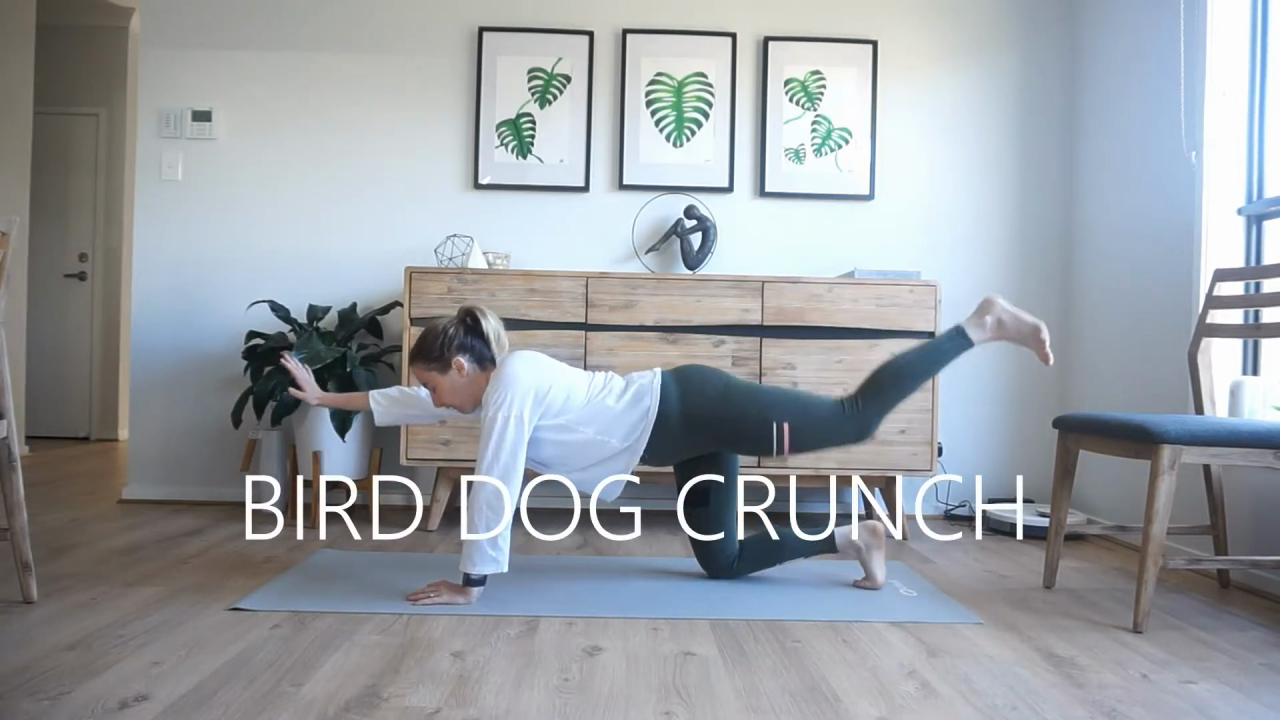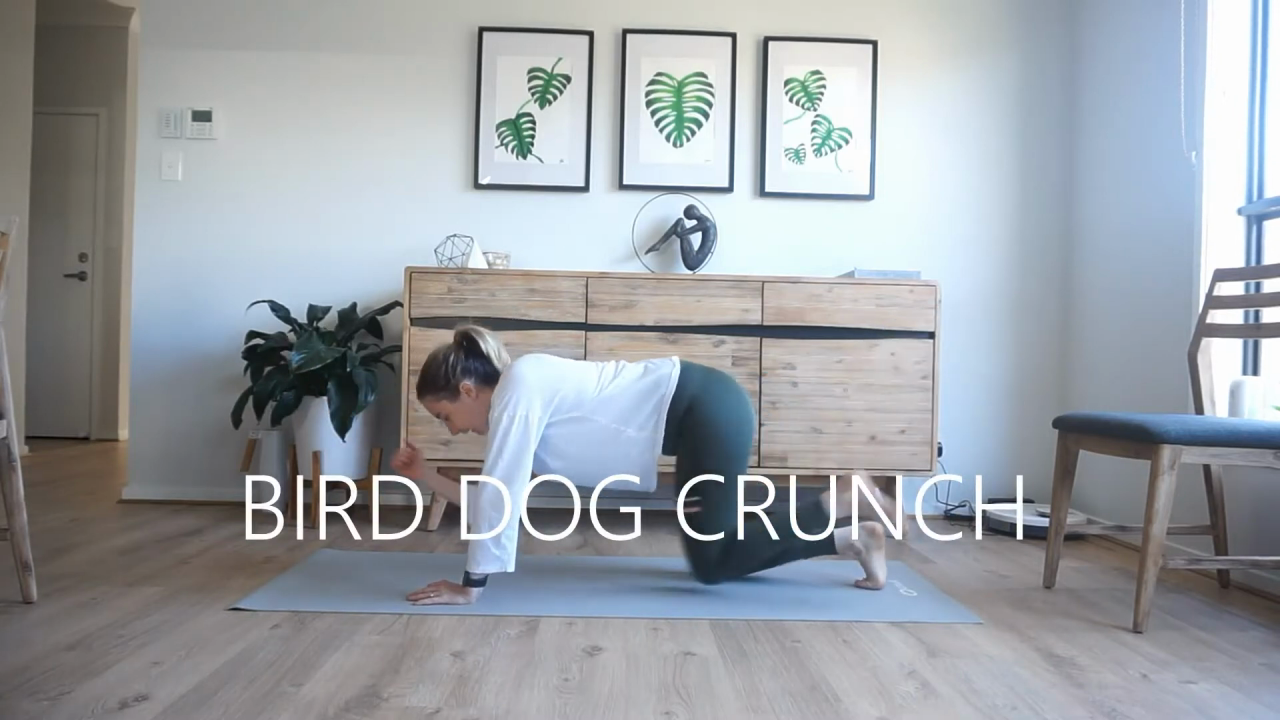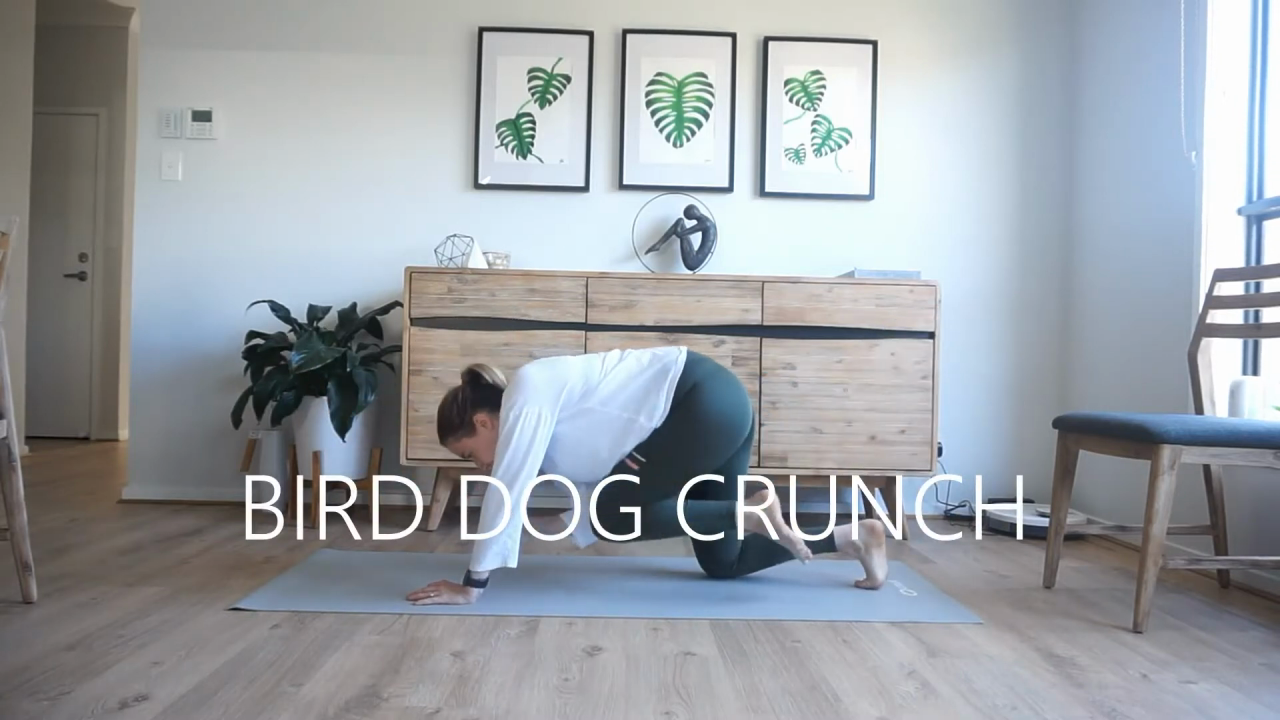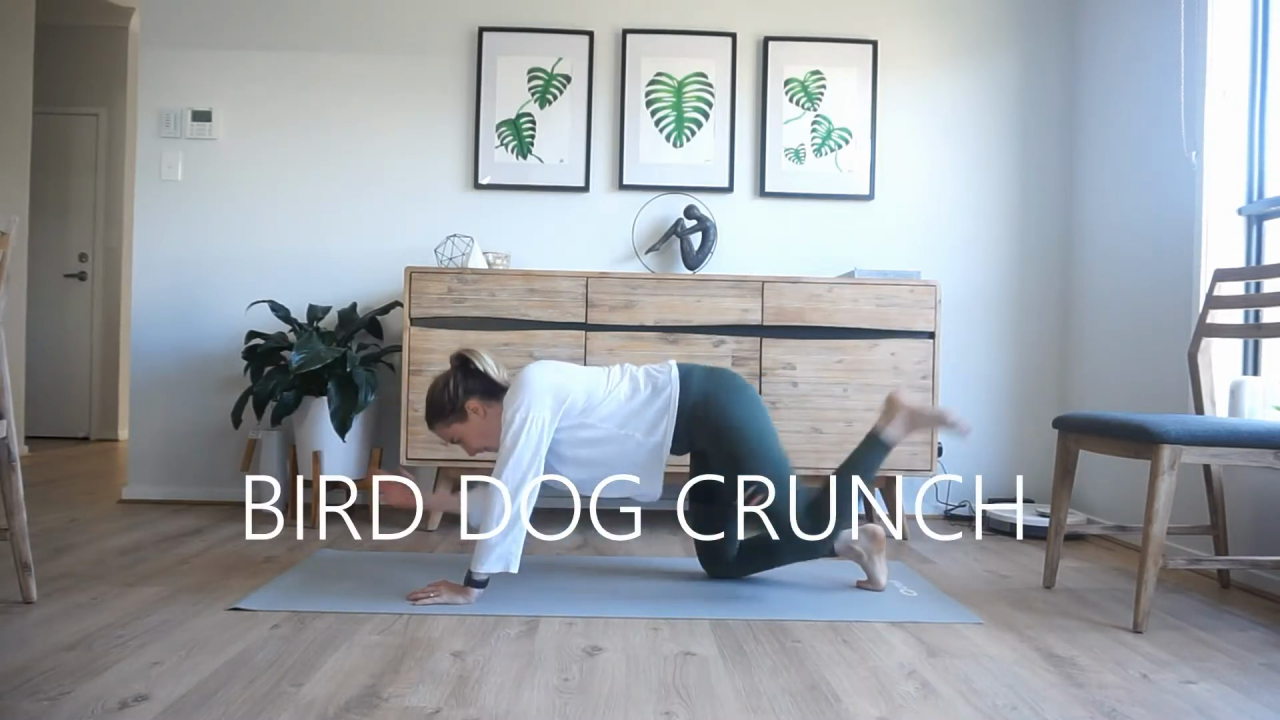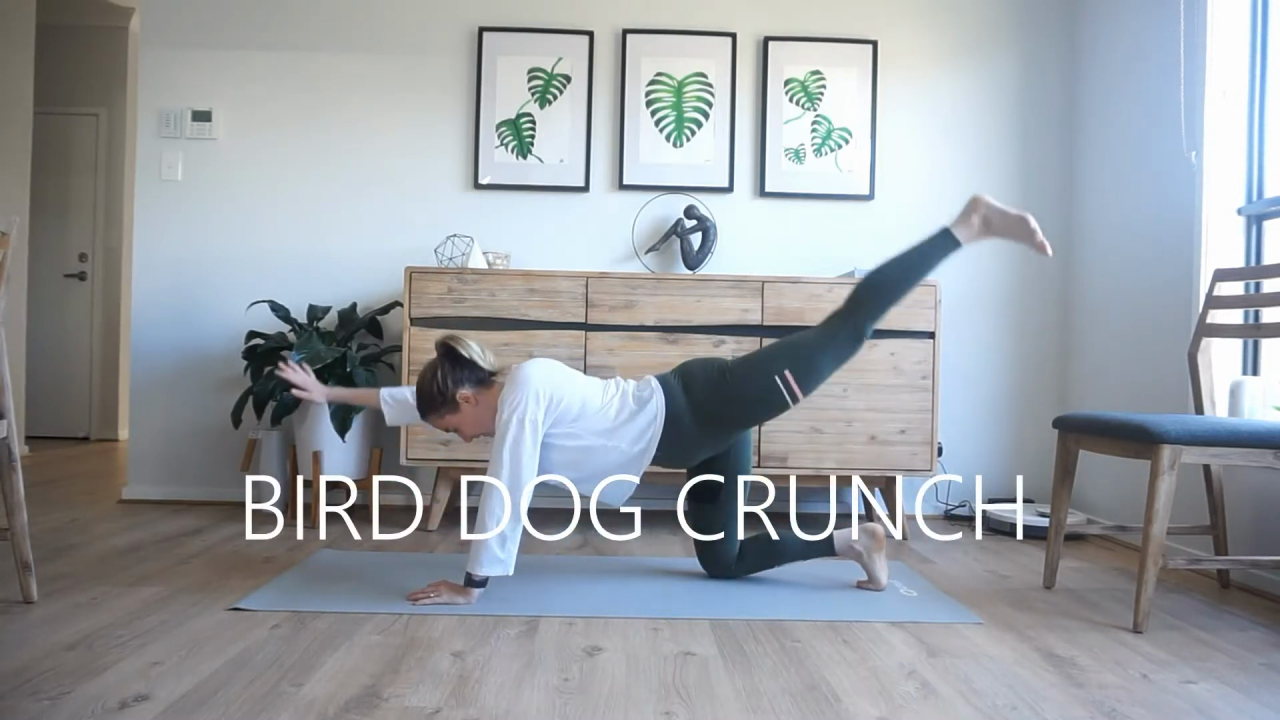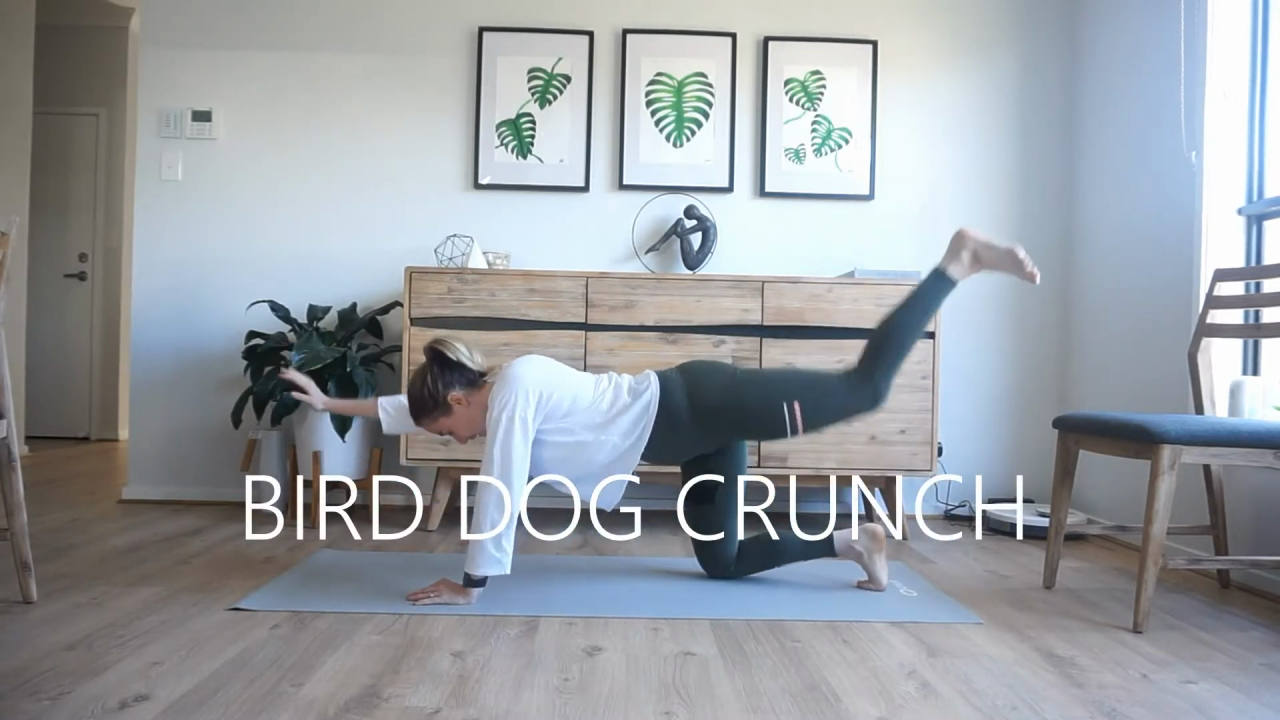
dt=0.4s
person 1, frame 1
left shoulder: (509, 384)
right shoulder: (496, 384)
left elbow: (493, 492)
right elbow: (411, 403)
left wrist: (469, 582)
right wrist: (329, 398)
left hip: (692, 409)
right hip: (688, 428)
left knee: (848, 420)
right knee: (723, 561)
left ankle: (979, 324)
right ankle: (852, 538)
person 1, frame 2
left shoulder: (519, 388)
right shoulder: (522, 409)
left elbow: (500, 494)
right elbow: (506, 498)
left wrist: (469, 585)
right wrist: (434, 482)
left hip: (705, 407)
right hip: (702, 409)
left knee: (713, 564)
right knee: (716, 560)
left ankle: (836, 505)
right ankle: (849, 534)
person 1, frame 3
left shoulder: (528, 390)
right shoulder: (548, 438)
left elbow: (506, 493)
right elbow: (594, 517)
left wrist: (471, 583)
right wrist: (532, 532)
left hip: (704, 396)
right hip: (715, 404)
left knee: (620, 516)
right knee: (721, 561)
left ankle: (757, 512)
right ankle: (850, 535)
person 1, frame 4
left shoulder: (528, 394)
right shoulder: (529, 413)
left elbow: (511, 499)
right elbow: (499, 495)
left wrist: (472, 584)
right wrist: (423, 499)
left hip: (707, 404)
right hip: (701, 414)
left knee: (808, 519)
right knee: (722, 560)
left ankle: (891, 424)
right ankle: (852, 540)
person 1, frame 5
left shoulder: (520, 395)
right shoulder: (515, 391)
left elbow: (506, 501)
right elbow: (415, 399)
left wrist: (471, 585)
right wrist: (331, 393)
left hip: (705, 409)
right hip: (704, 430)
left knee: (845, 327)
right knee: (723, 561)
left ankle: (969, 223)
right ankle: (851, 542)
person 1, frame 6
left shoulder: (510, 389)
right shoulder: (499, 393)
left elbow: (499, 497)
right elbow: (419, 412)
left wrist: (467, 583)
right wrist: (339, 404)
left hip: (702, 414)
right hip: (697, 433)
left knee: (861, 392)
right knee: (722, 563)
left ankle: (957, 260)
right ankle: (851, 541)
